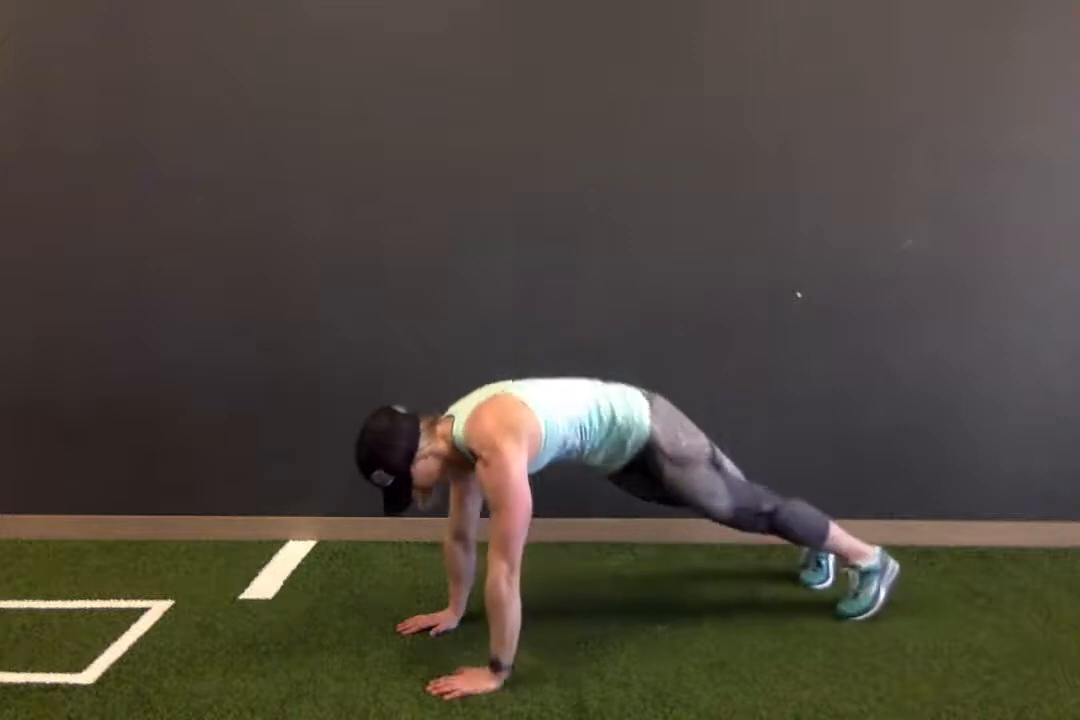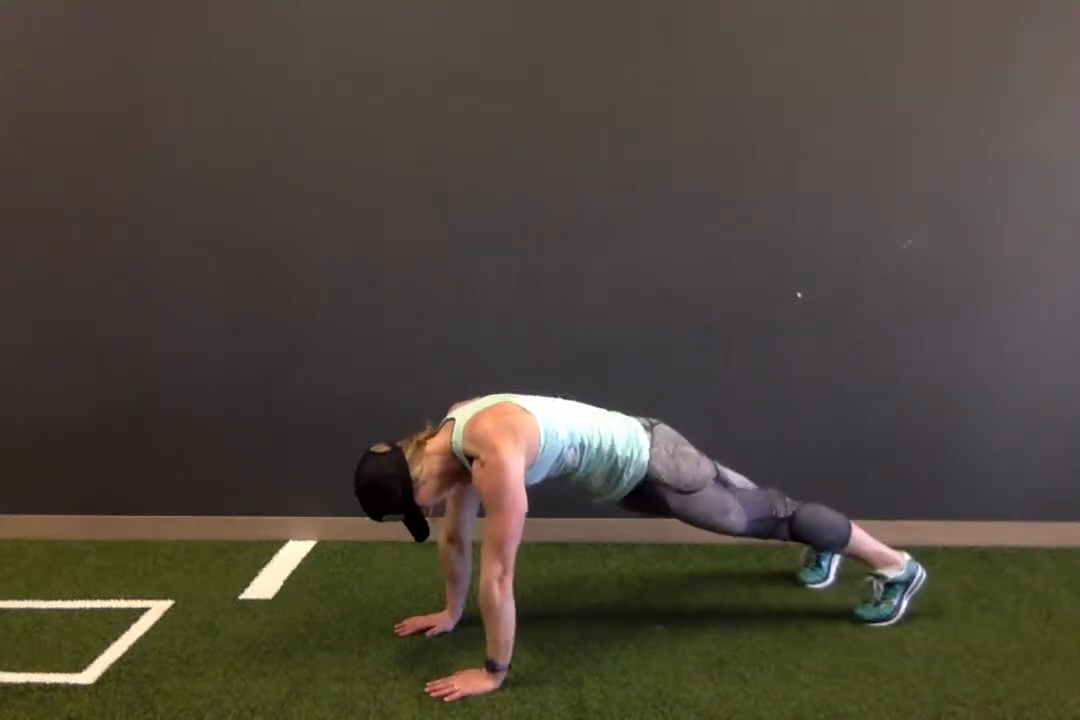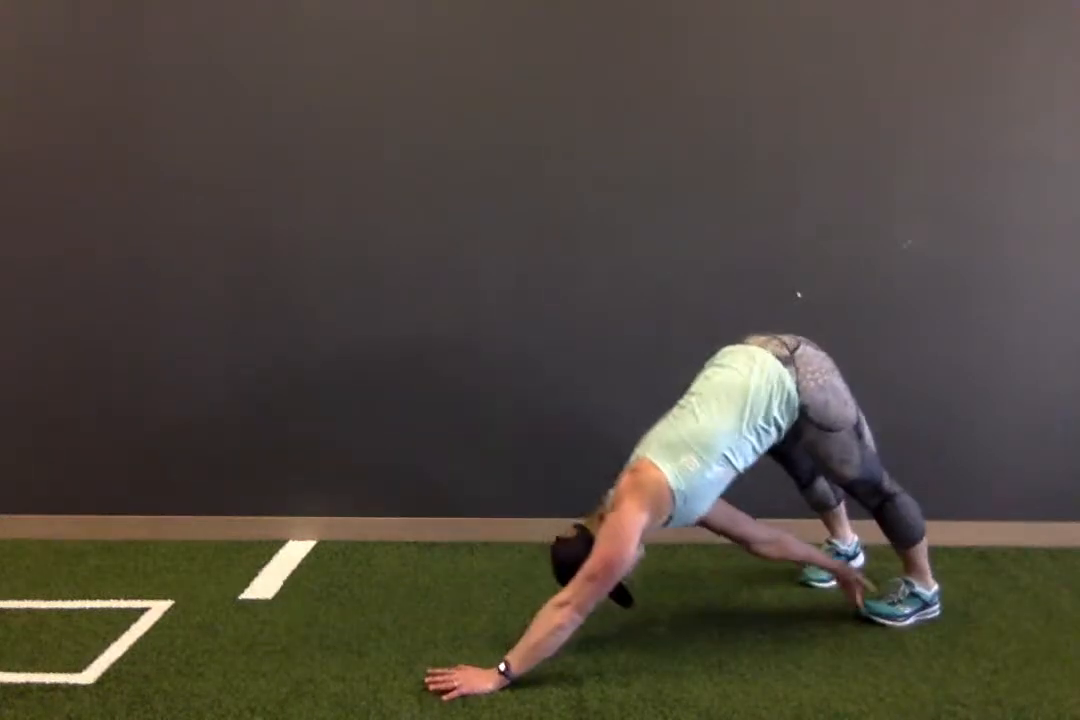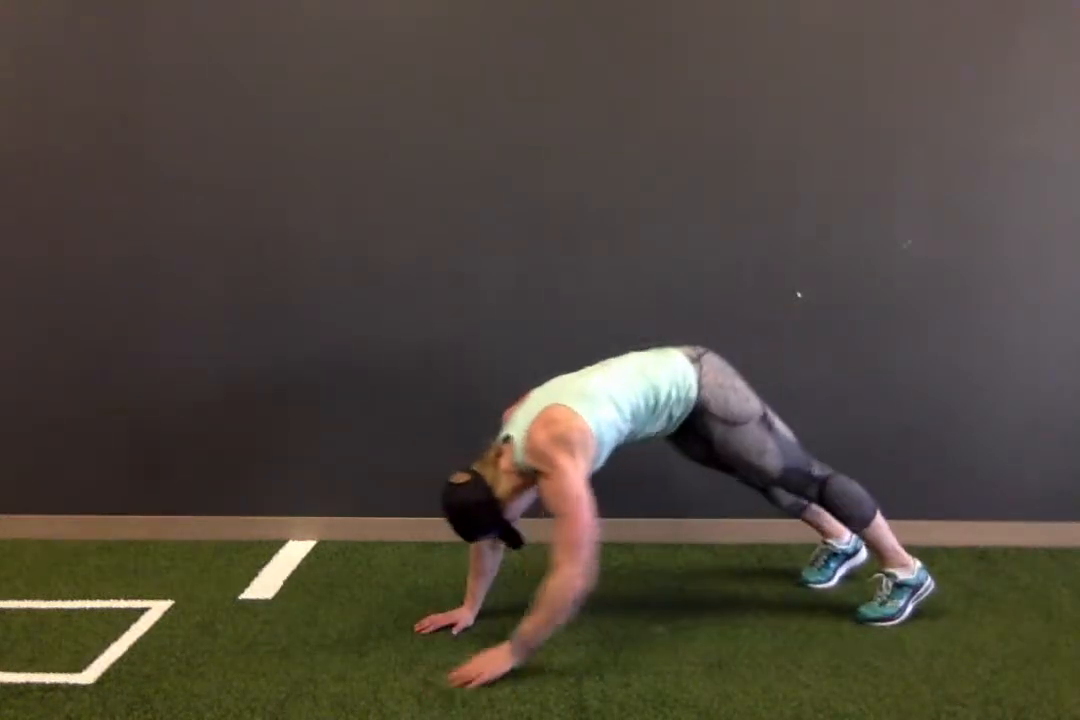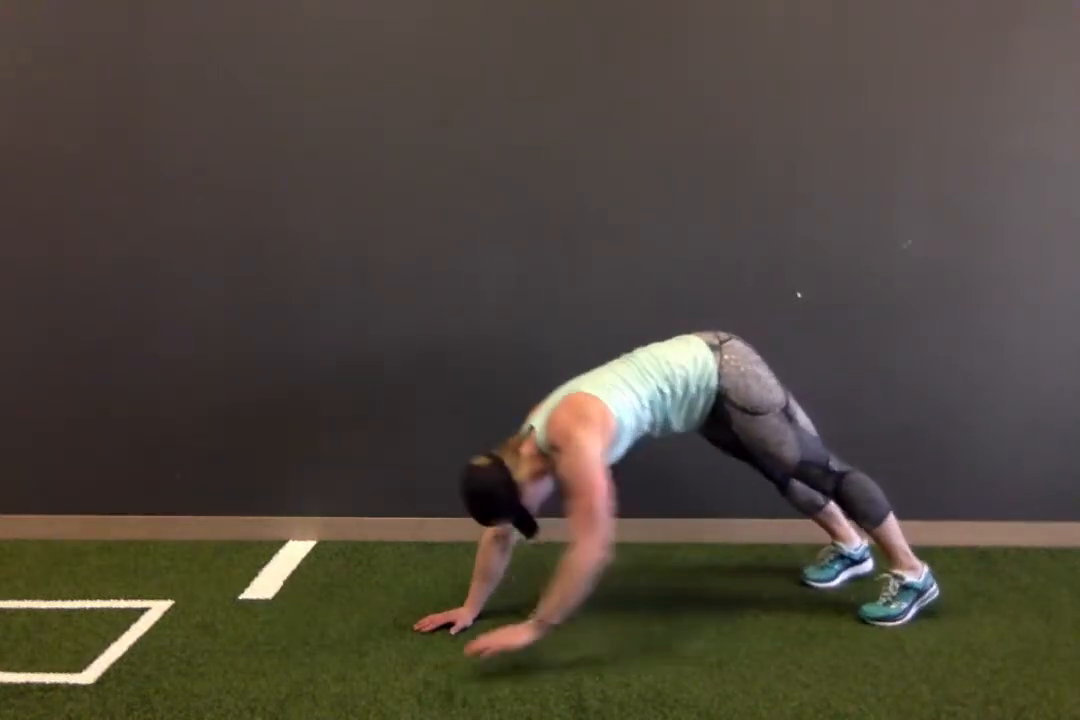
dt=1s
person 1, frame 1
left shoulder: (495, 446)
right shoulder: (453, 438)
left elbow: (505, 568)
right elbow: (460, 534)
left wrist: (495, 672)
right wrist: (453, 610)
left hip: (646, 428)
right hip: (617, 448)
left knee: (746, 505)
right knee: (713, 498)
left ankle: (869, 561)
right ankle: (813, 545)
person 1, frame 2
left shoulder: (493, 451)
right shoulder: (452, 438)
left elbow: (498, 571)
right elbow: (455, 537)
left wrist: (494, 671)
right wrist: (451, 612)
left hip: (646, 461)
right hip: (625, 465)
left knee: (761, 512)
right knee: (748, 507)
left ankle: (896, 568)
right ankle: (821, 545)
person 1, frame 3
left shoulder: (631, 514)
right shoulder: (655, 493)
left elbow: (569, 608)
right elbow: (751, 534)
right wrist: (829, 567)
left hip: (796, 378)
right hip: (757, 365)
left knee: (869, 484)
right knee: (800, 463)
left ankle: (922, 589)
right ankle: (844, 546)
person 1, frame 4
left shoulder: (556, 461)
right shoulder: (510, 436)
left elbow: (574, 574)
right elbow: (488, 532)
left wrist: (513, 652)
right wrist: (469, 607)
left hip: (694, 386)
right hip: (673, 387)
left knee: (799, 472)
right knee: (758, 471)
left ankle: (904, 571)
right ankle: (841, 543)
person 1, frame 5
left shoulder: (572, 444)
right shoulder: (523, 447)
left elbow: (594, 546)
right elbow: (500, 534)
left wrist: (534, 628)
right wrist: (470, 607)
left hip: (721, 373)
right hip: (698, 369)
left knee: (818, 467)
right knee: (775, 464)
left ankle: (912, 575)
right ankle: (849, 547)
